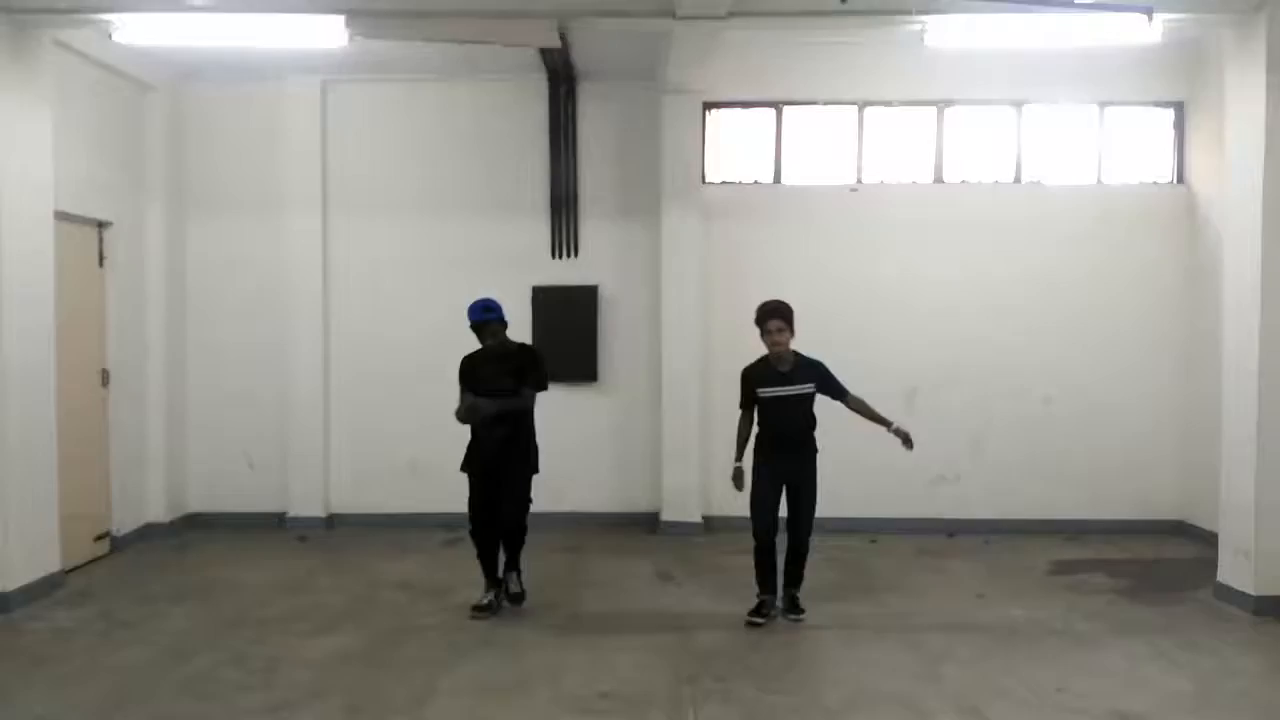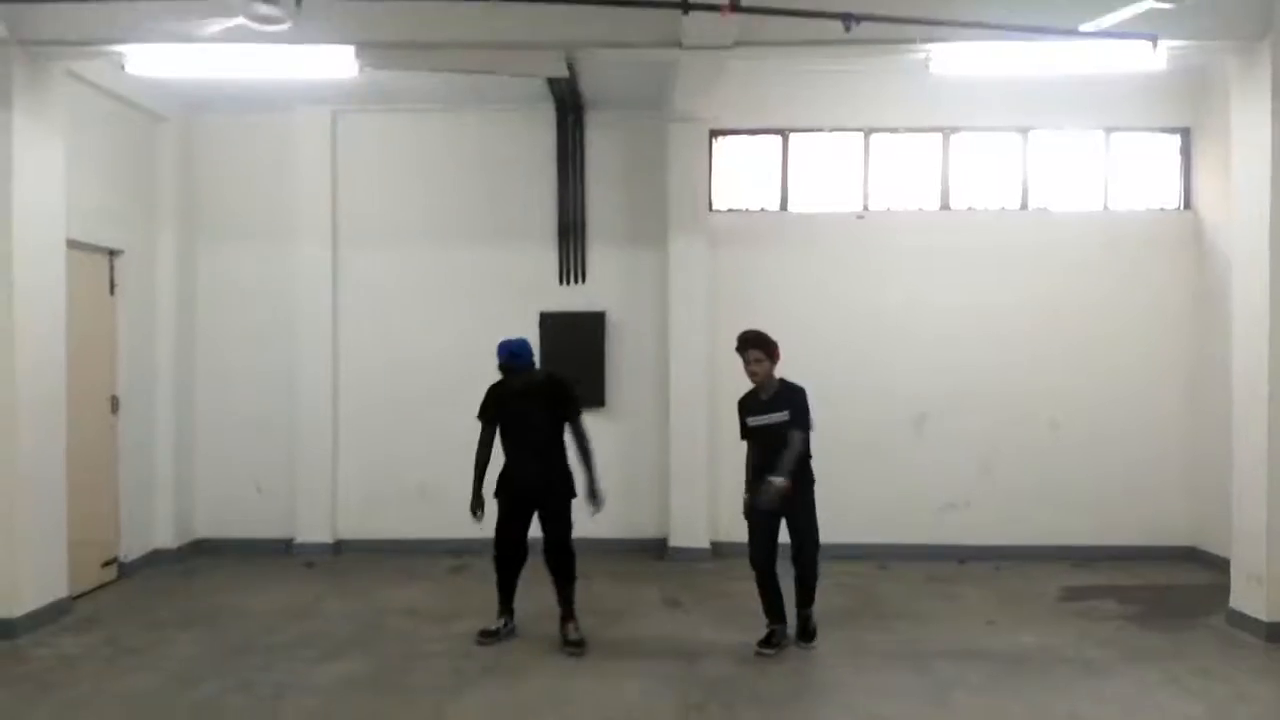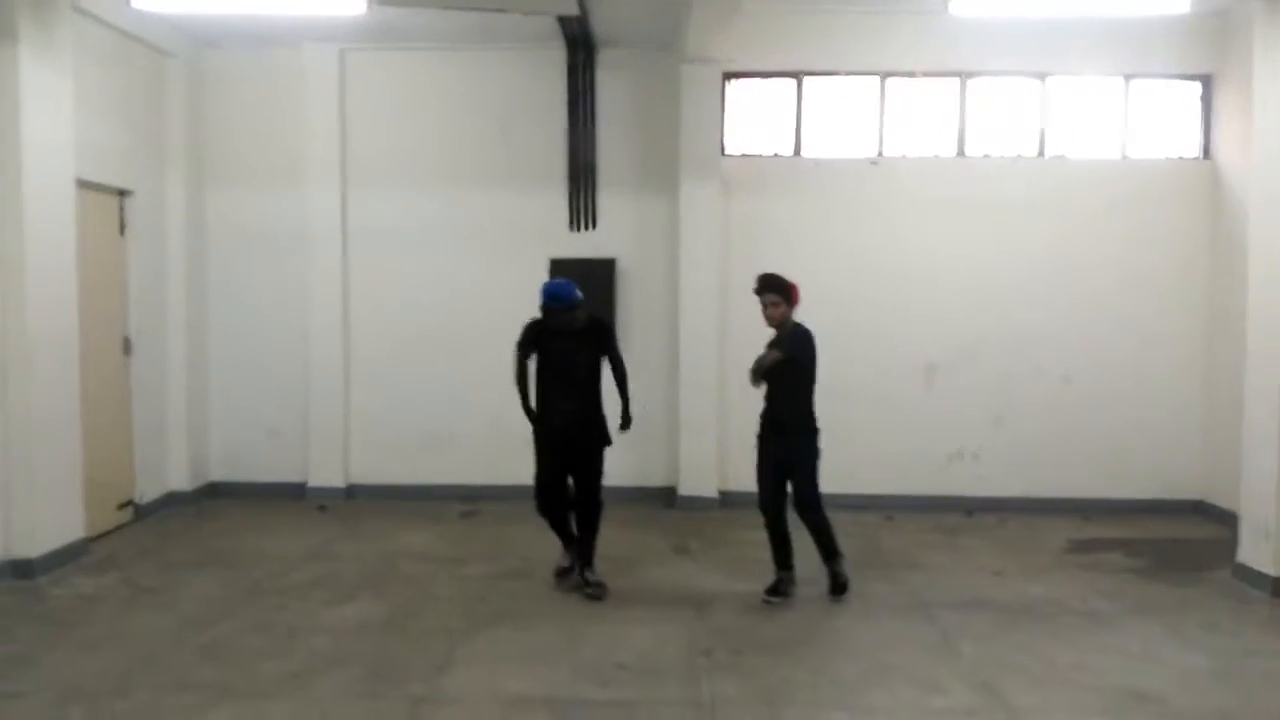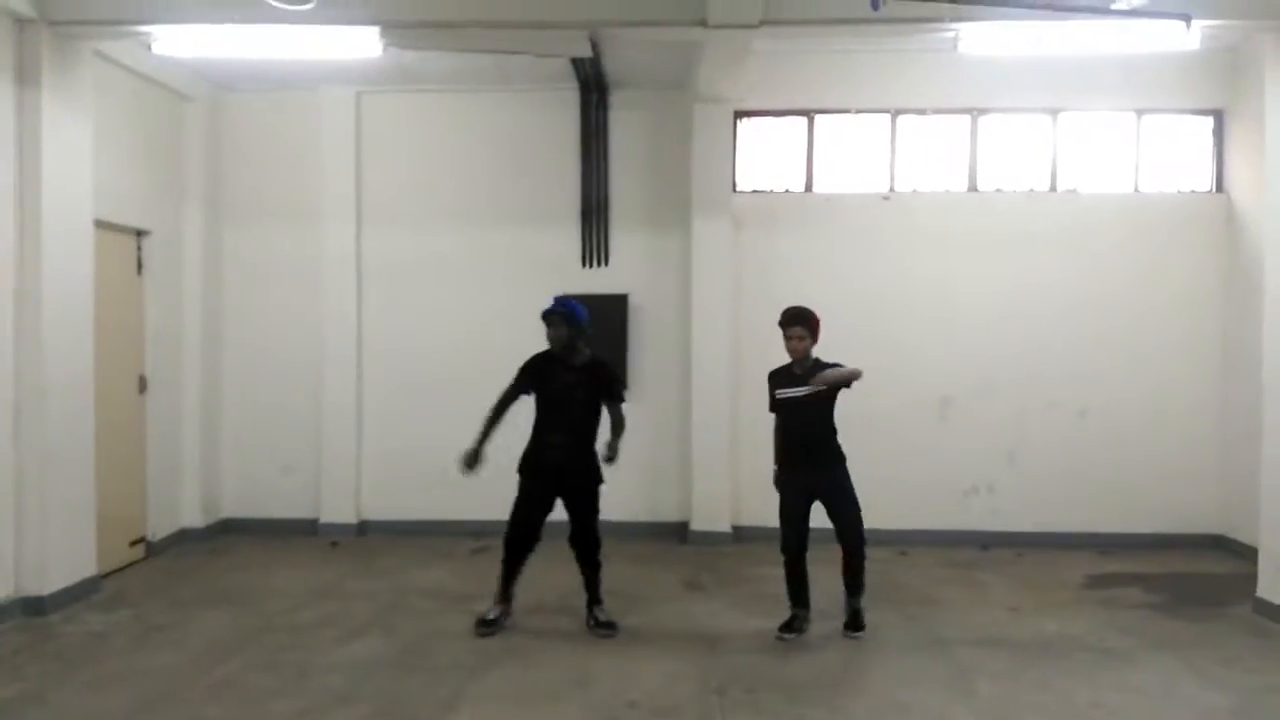
dt=0.4s
person 1, frame 1
left shoulder: (812, 369)
right shoulder: (752, 374)
left elbow: (849, 399)
right elbow: (747, 418)
left wrist: (890, 426)
right wrist: (738, 461)
left hip: (803, 460)
right hip: (767, 462)
left knee: (800, 532)
right knee: (763, 530)
left ankle: (791, 593)
right ankle: (767, 597)
person 1, frame 2
left shoulder: (795, 395)
right shoulder: (746, 404)
left elbow: (797, 441)
left wrist: (780, 479)
right wrist: (750, 493)
left hip: (797, 488)
right hip: (763, 489)
left knee: (806, 557)
right knee: (761, 561)
left ankle: (805, 612)
right ankle: (778, 626)
person 1, frame 3
left shoulder: (800, 336)
right shoulder: (777, 344)
left elbow: (763, 363)
left wrist: (756, 372)
left hip: (800, 436)
right hip: (772, 436)
left knee: (807, 505)
right knee: (770, 508)
left ankle: (835, 566)
right ankle: (785, 574)
person 1, frame 4
left shoulder: (826, 371)
right shoulder: (777, 378)
left elbow: (853, 374)
left wrist: (832, 377)
right wrist: (777, 465)
left hip: (831, 467)
right hip: (793, 473)
left knee: (853, 536)
right knee: (793, 545)
left ankle: (854, 603)
right ankle: (799, 611)
person 2, frame 1
left shoulder: (526, 356)
right shoulder: (470, 363)
left elbow: (526, 401)
right elbow: (467, 403)
left wrist: (493, 406)
right wrist: (465, 412)
left hip: (517, 452)
right hip: (481, 453)
left knee: (512, 518)
right knee: (482, 522)
left ankle: (512, 569)
right ankle: (493, 588)
person 2, frame 2
left shoulder: (556, 388)
right shoulder: (498, 393)
left elbow: (578, 434)
right elbow: (486, 441)
left wrist: (592, 481)
right wrist: (476, 489)
left hip: (553, 481)
right hip: (514, 482)
left knee: (559, 549)
right knee: (507, 550)
left ankle: (569, 621)
right ankle: (505, 618)
person 2, frame 3
left shoulder: (598, 330)
right shoulder: (537, 330)
left elbow: (617, 364)
right elbow: (522, 363)
left wrist: (626, 407)
right wrist: (527, 406)
left hip: (588, 426)
right hip: (550, 426)
left knee: (588, 497)
right knee: (549, 495)
left ankle: (586, 566)
right ankle: (570, 548)
person 2, frame 4
left shoulder: (600, 370)
right shoulder: (540, 364)
left elbow: (616, 413)
right elbow: (506, 401)
left wrist: (614, 442)
right wrist: (480, 444)
left hip: (580, 464)
right hip: (540, 462)
left knee: (586, 537)
right knee: (520, 532)
left ankle: (595, 608)
right ankle: (501, 603)
